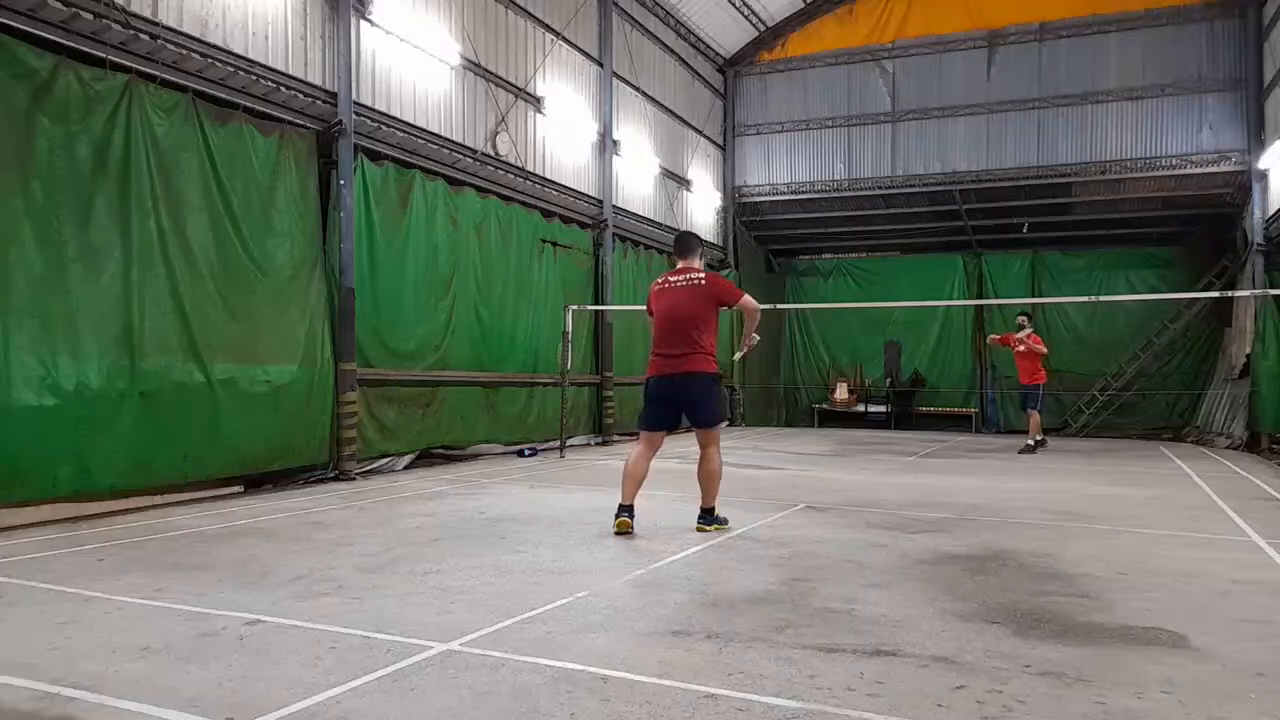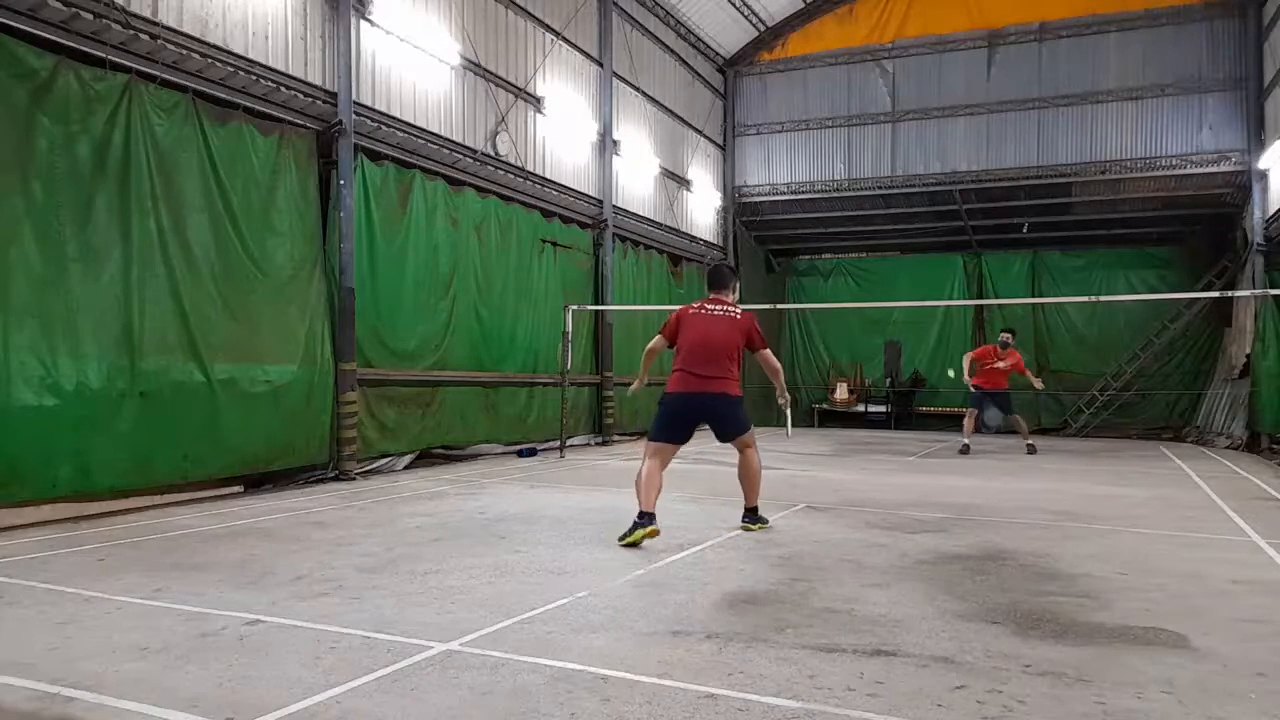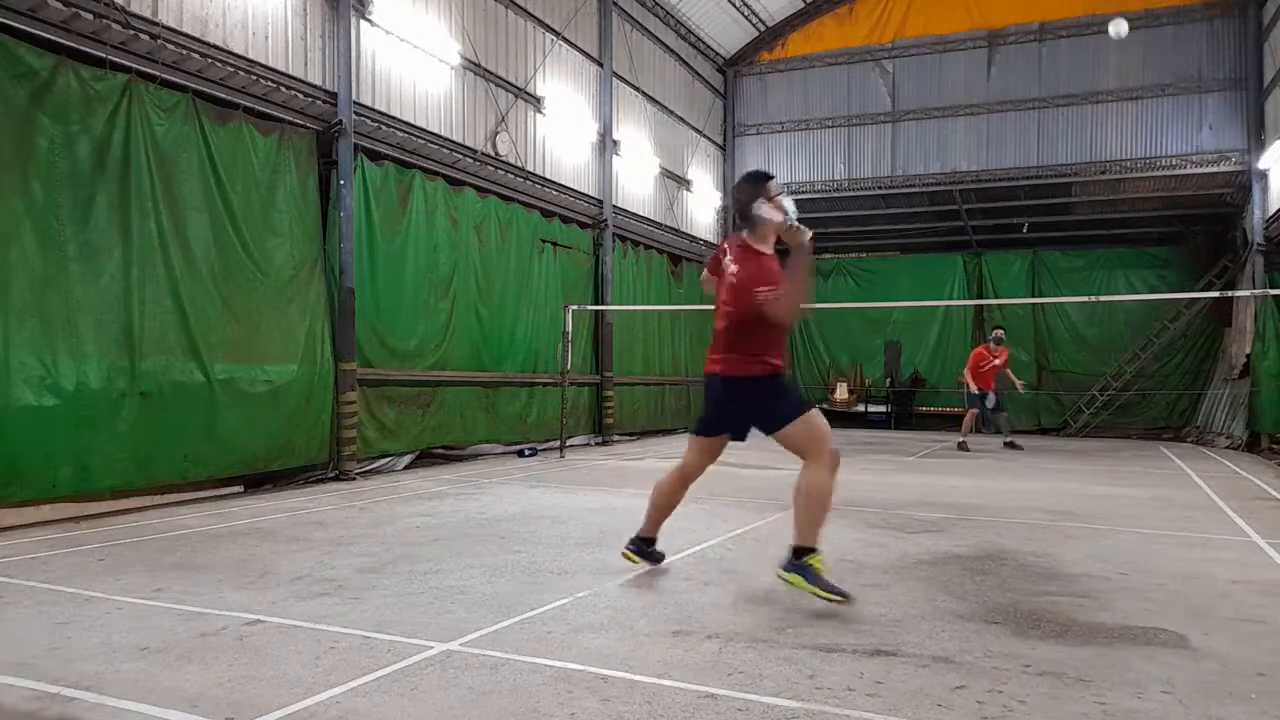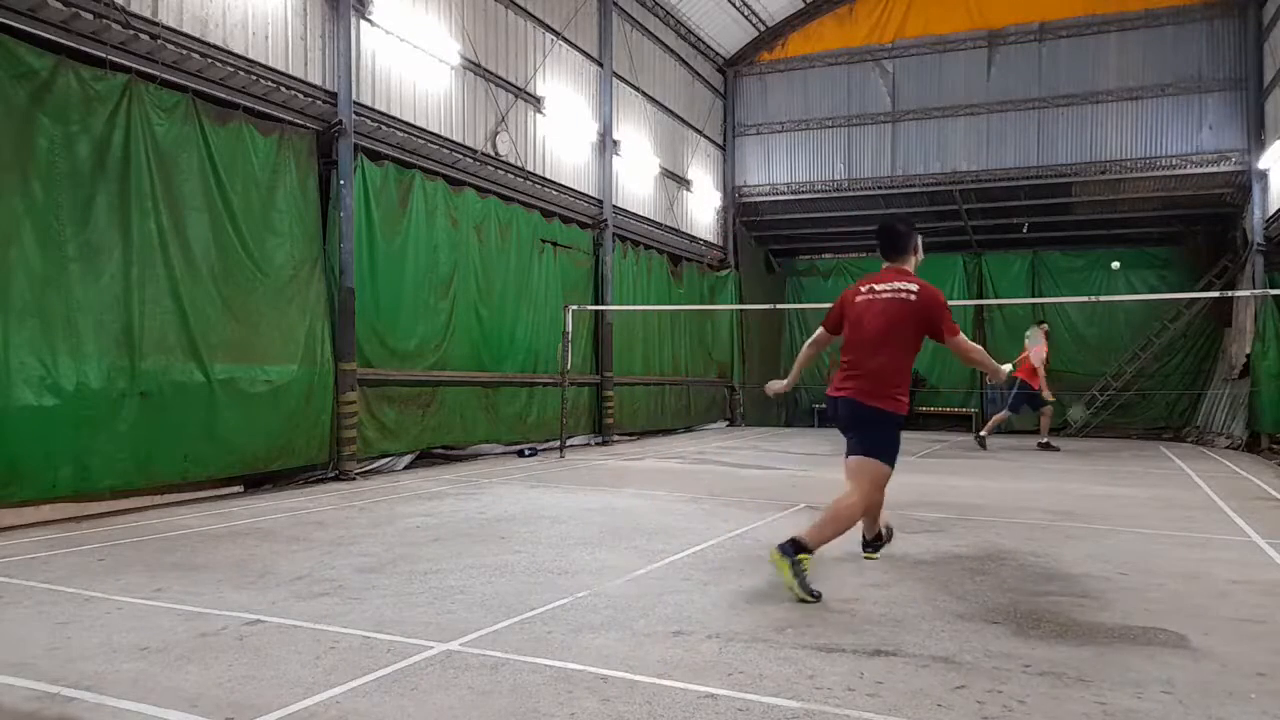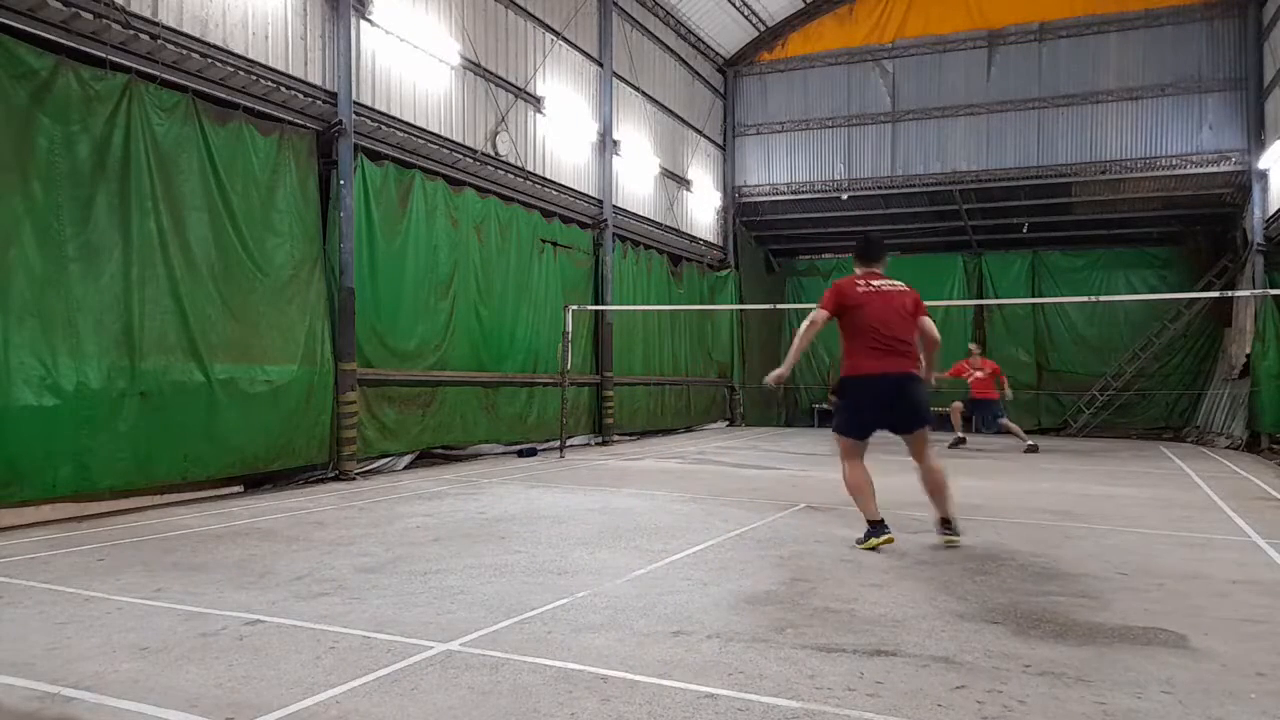
dt=1s
person 1, frame 1
left shoulder: (657, 287)
right shoulder: (711, 282)
right elbow: (753, 308)
right wrist: (748, 336)
left hip: (659, 375)
right hip: (699, 374)
left knee: (645, 446)
right knee: (710, 446)
left ankle: (625, 510)
right ankle: (707, 515)
person 1, frame 2
left shoulder: (685, 313)
right shoulder: (745, 320)
left elbow: (652, 348)
right elbow: (772, 365)
left wrist: (641, 378)
right wrist: (782, 392)
left hip: (680, 394)
right hip: (723, 396)
left knee: (652, 460)
right knee: (747, 447)
left ankle: (646, 518)
right ankle: (751, 515)
person 1, frame 3
left shoulder: (735, 248)
right shoulder: (755, 263)
left elbow: (711, 280)
right elbow: (784, 312)
right wrist: (801, 256)
left hip: (726, 373)
right hip: (758, 379)
left knee: (693, 465)
right knee: (823, 454)
left ankle: (643, 541)
right ankle: (803, 559)
person 1, frame 4
left shoulder: (854, 293)
right shoulder: (925, 296)
left elbow: (816, 342)
right elbow: (963, 348)
left wrist: (789, 382)
right wrist: (996, 370)
left hip: (842, 398)
right hip: (880, 406)
left knee: (873, 468)
right knee: (861, 499)
left ankle: (873, 537)
right ankle: (794, 551)
person 1, frame 5
left shoulder: (842, 288)
right shoulder: (907, 292)
left elbow: (813, 324)
right elbow: (932, 337)
left wrist: (787, 367)
right wrist: (926, 371)
left hip: (861, 380)
right hip: (905, 379)
left knee: (851, 458)
right knee: (923, 454)
left ankle: (877, 527)
right ankle: (947, 523)
